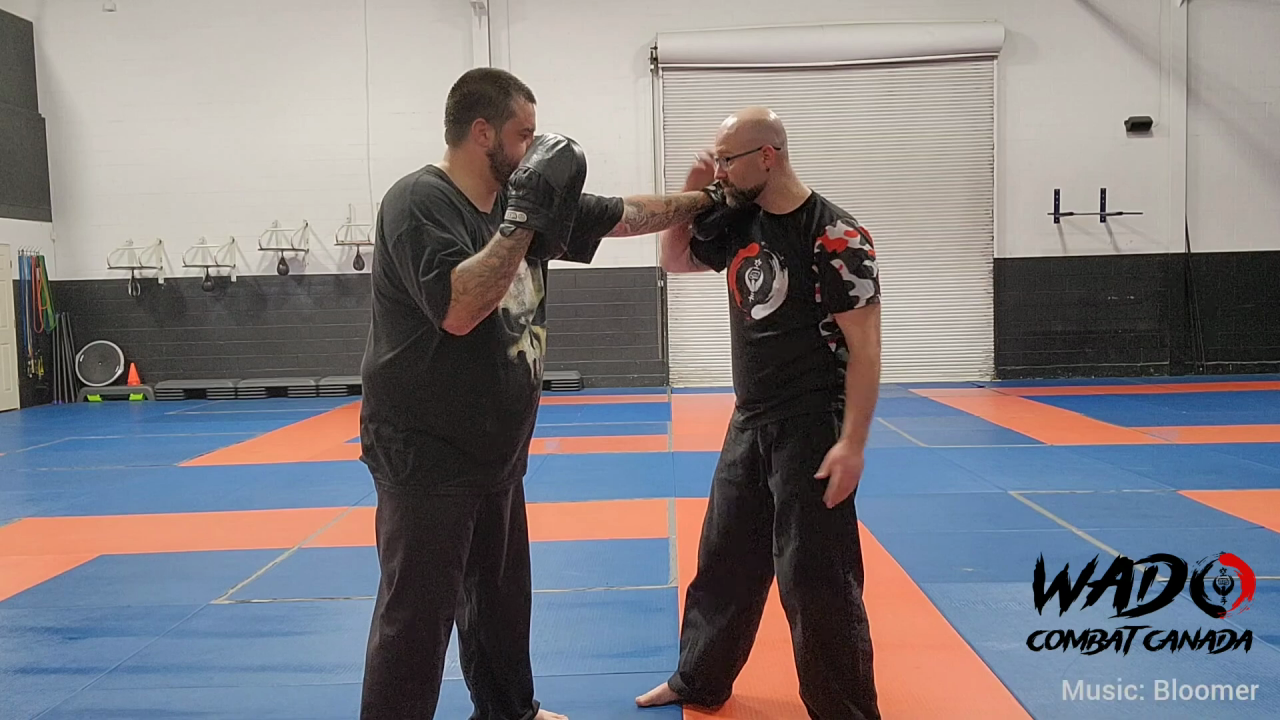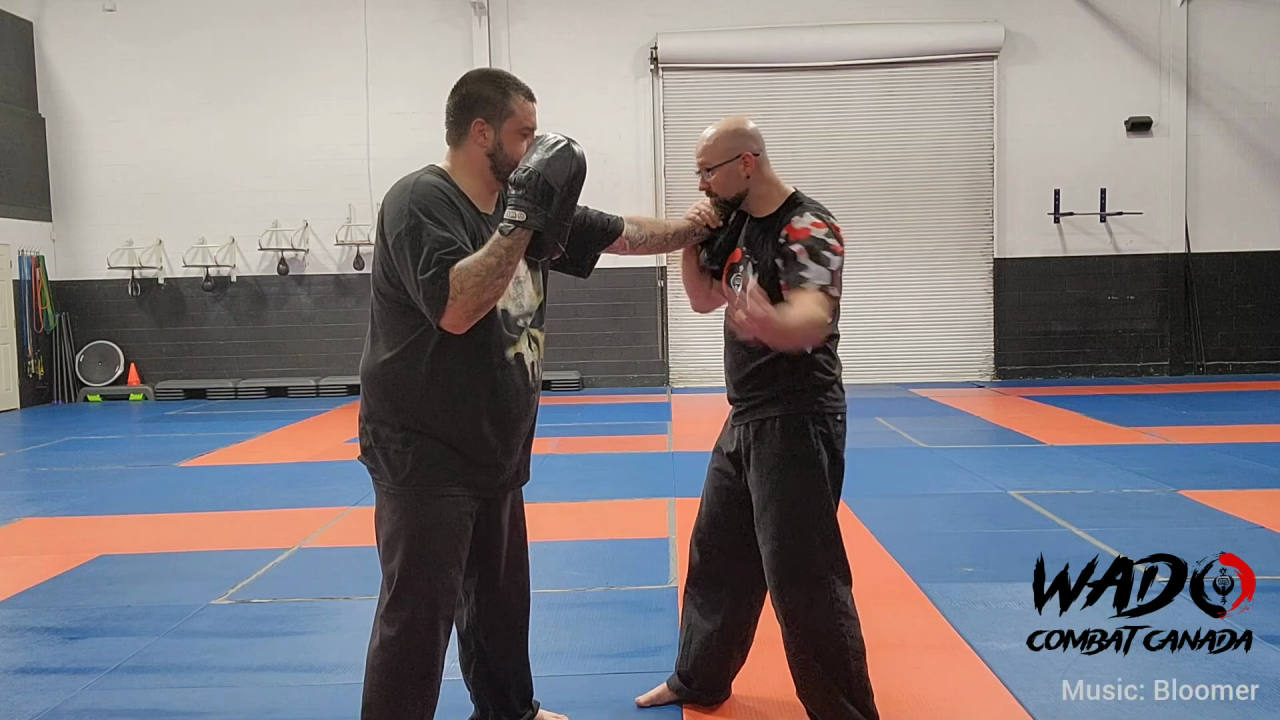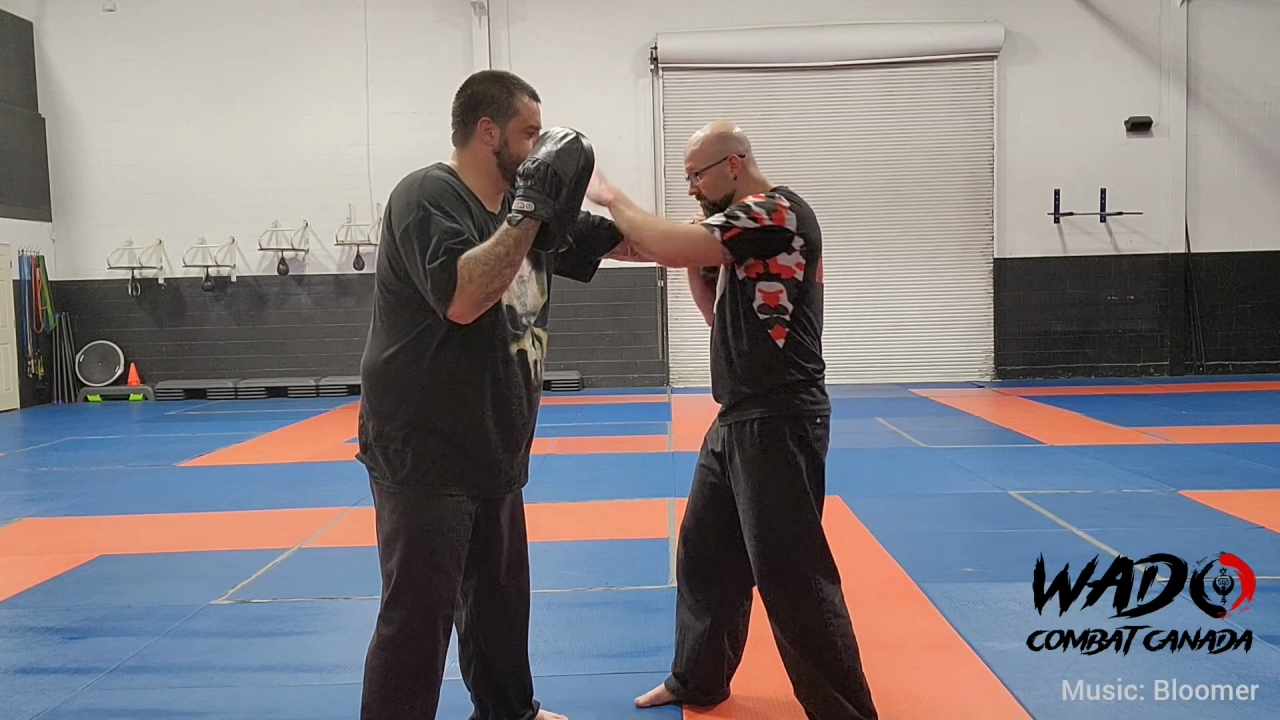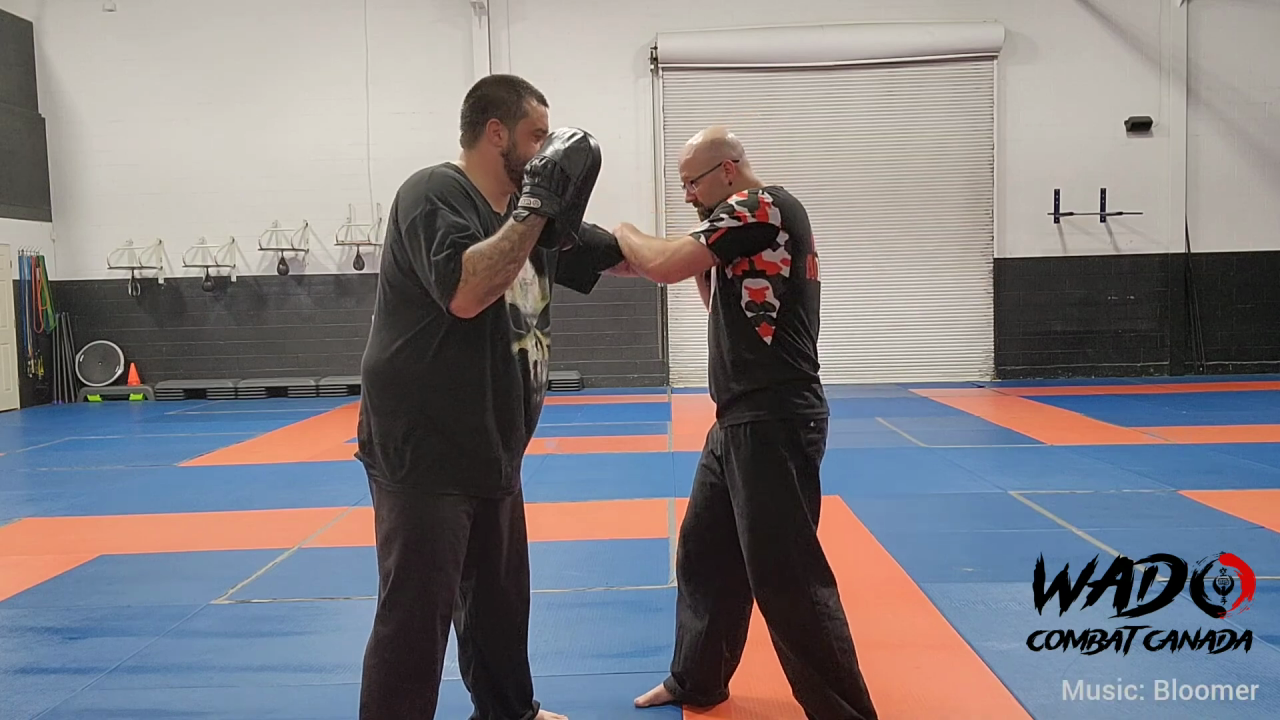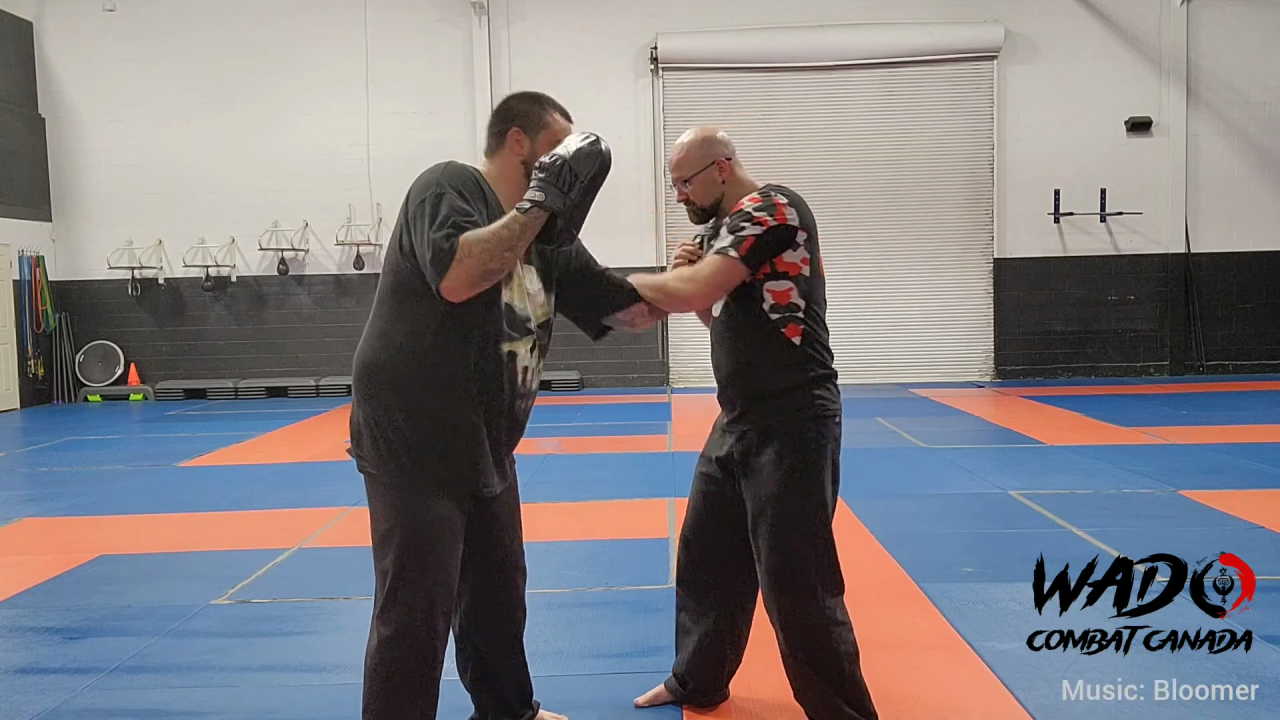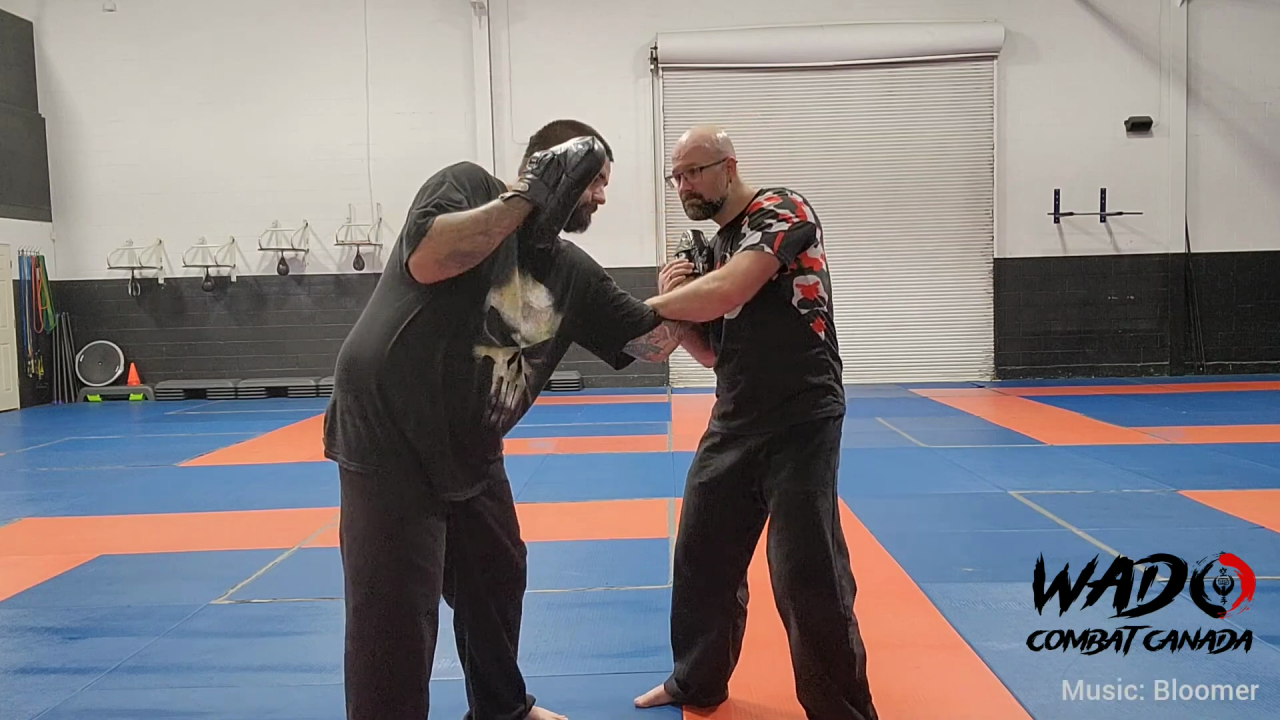
dt=0.4s
person 1, frame 1
left shoulder: (517, 198)
right shoulder: (418, 202)
left elbow: (621, 215)
right elbow: (459, 310)
left wrist: (700, 200)
right wrist: (522, 220)
left hip: (493, 449)
right hip: (426, 453)
left knee: (502, 595)
right knee: (418, 614)
person 1, frame 2
left shoulder: (517, 200)
right shoulder: (420, 201)
left elbow: (619, 232)
right elbow: (456, 309)
left wrist: (698, 227)
right wrist: (520, 220)
left hip: (492, 449)
right hip: (425, 454)
left knee: (501, 598)
right knee: (418, 615)
person 1, frame 3
left shoulder: (521, 203)
right shoulder: (427, 196)
left elbow: (620, 238)
right elbow: (463, 299)
right wrist: (529, 210)
left hip: (492, 451)
right hip: (424, 453)
left knee: (501, 598)
right knee: (419, 615)
person 1, frame 4
left shoulder: (528, 209)
right shoulder: (433, 193)
left elbow: (622, 253)
right elbow: (467, 293)
right wrist: (535, 208)
left hip: (491, 450)
right hip: (422, 452)
left knee: (501, 597)
right knee: (416, 615)
person 1, frame 5
left shoulder: (547, 237)
right shoulder: (449, 185)
left elbow: (633, 307)
right elbow: (458, 279)
right wrist: (541, 202)
left hip: (484, 449)
right hip: (413, 444)
left knee: (498, 592)
right knee: (416, 613)
person 1, frame 6
left shoulder: (573, 272)
right shoulder: (467, 185)
left elbow: (655, 338)
right elbow: (427, 261)
right wrist: (526, 198)
left hip: (470, 450)
right hip: (390, 437)
left knee: (497, 583)
right knee: (395, 616)
person 2, frame 1
left shoulder: (834, 233)
right shoulder: (741, 220)
left elbow: (864, 345)
right elbow: (674, 259)
left wrist: (852, 442)
right wrist: (689, 196)
left hip: (811, 430)
right hip: (749, 424)
left knee: (816, 580)
right knee: (724, 561)
person 2, frame 2
left shoulder: (807, 226)
right shoulder: (740, 226)
left elbow: (811, 320)
right elbow: (702, 298)
left wrist: (771, 324)
right wrist: (692, 239)
left hip: (795, 424)
right hip: (745, 421)
left knee: (802, 576)
right knee: (717, 556)
person 2, frame 3
left shoulder: (778, 211)
right shoulder: (742, 225)
left elbow: (668, 246)
right elbow: (721, 313)
left wrist: (613, 199)
right wrist: (695, 261)
left hip: (779, 422)
right hip: (738, 419)
left knee: (791, 574)
right knee: (705, 554)
person 2, frame 4
left shoulder: (764, 207)
right shoulder: (748, 229)
left elbow: (662, 264)
left wrist: (625, 231)
right wrist: (705, 267)
left hip: (774, 422)
right hip: (741, 421)
left knee: (786, 576)
right knee: (705, 554)
person 2, frame 5
left shoulder: (773, 208)
right shoulder: (732, 230)
left elbow: (691, 291)
left wrist: (636, 282)
right wrist: (694, 272)
left hip: (791, 423)
right hip: (740, 422)
left knee: (796, 581)
right knee: (707, 557)
person 2, frame 6
left shoulder: (781, 210)
right shoulder: (709, 247)
left elbow: (727, 292)
left wrist: (654, 305)
right wrist: (676, 301)
left hip: (800, 425)
right hip: (732, 425)
left knee: (809, 580)
right knee: (701, 560)
